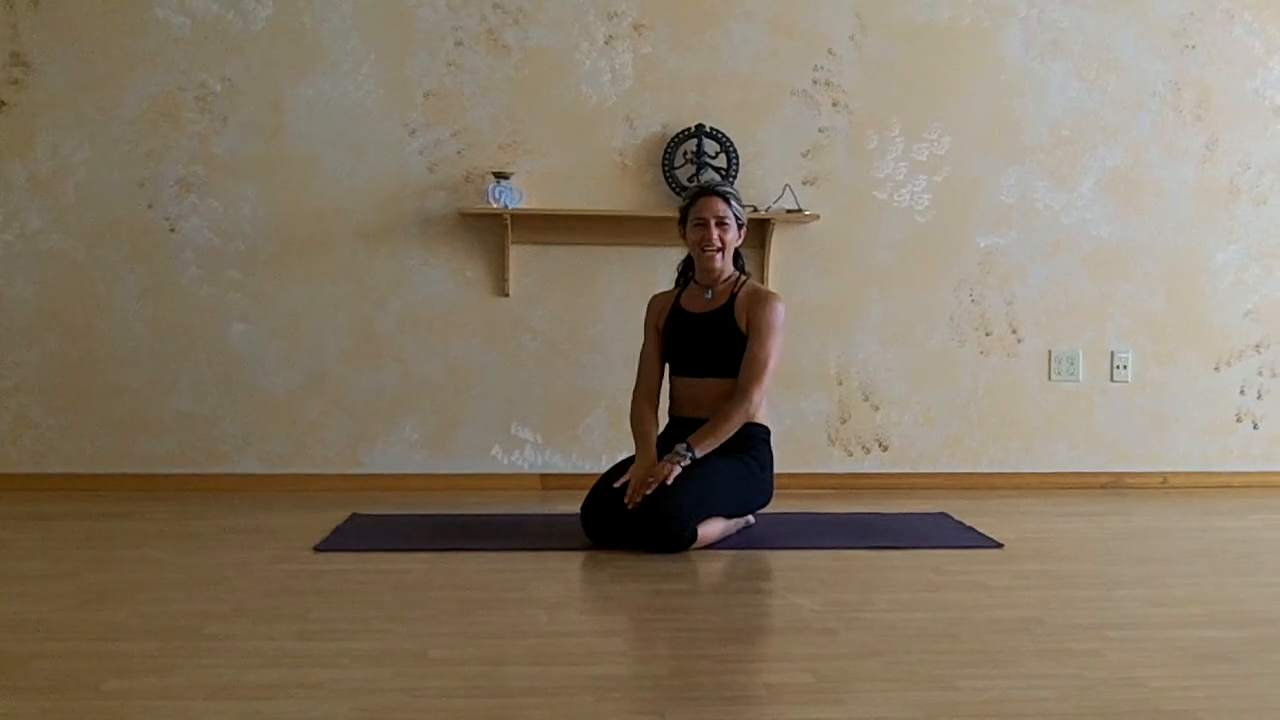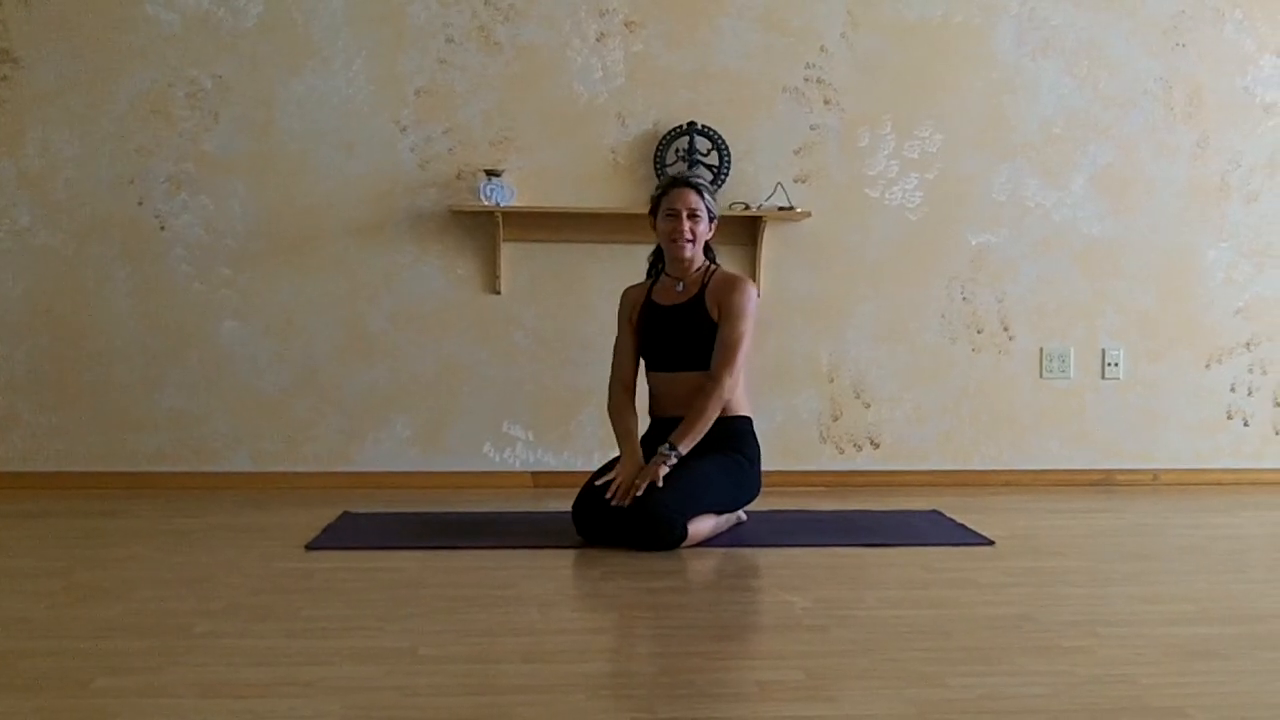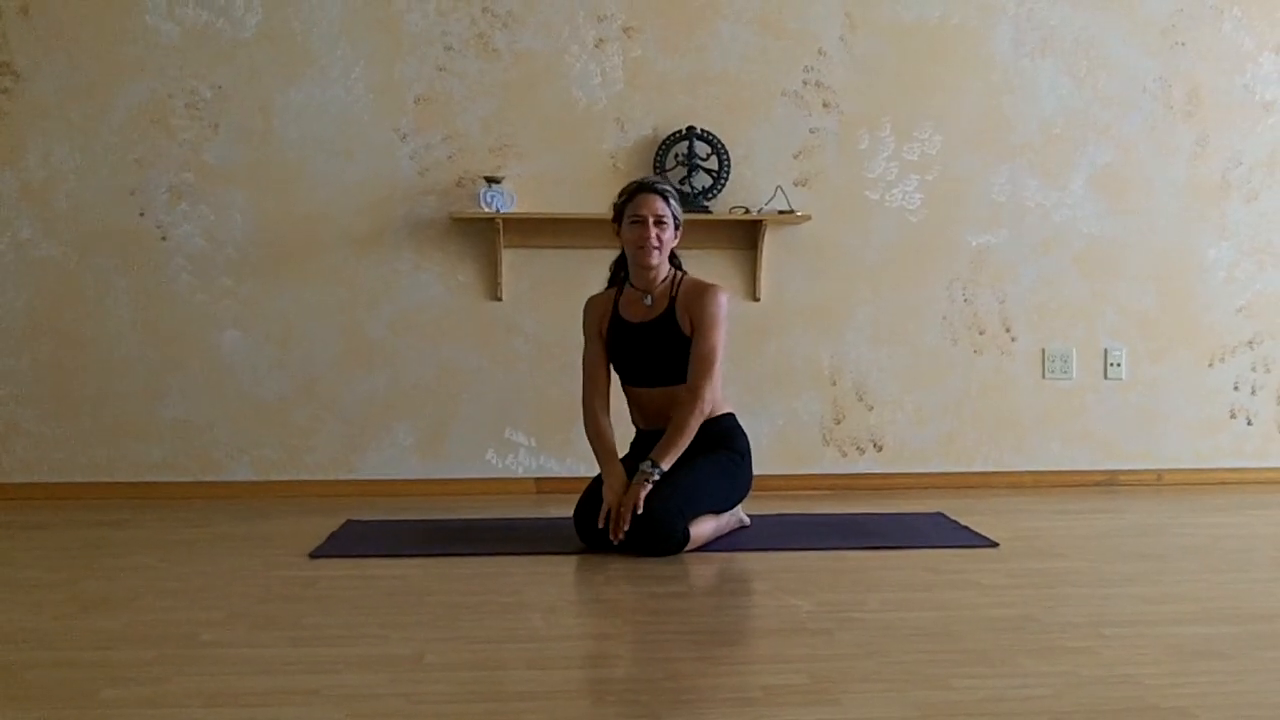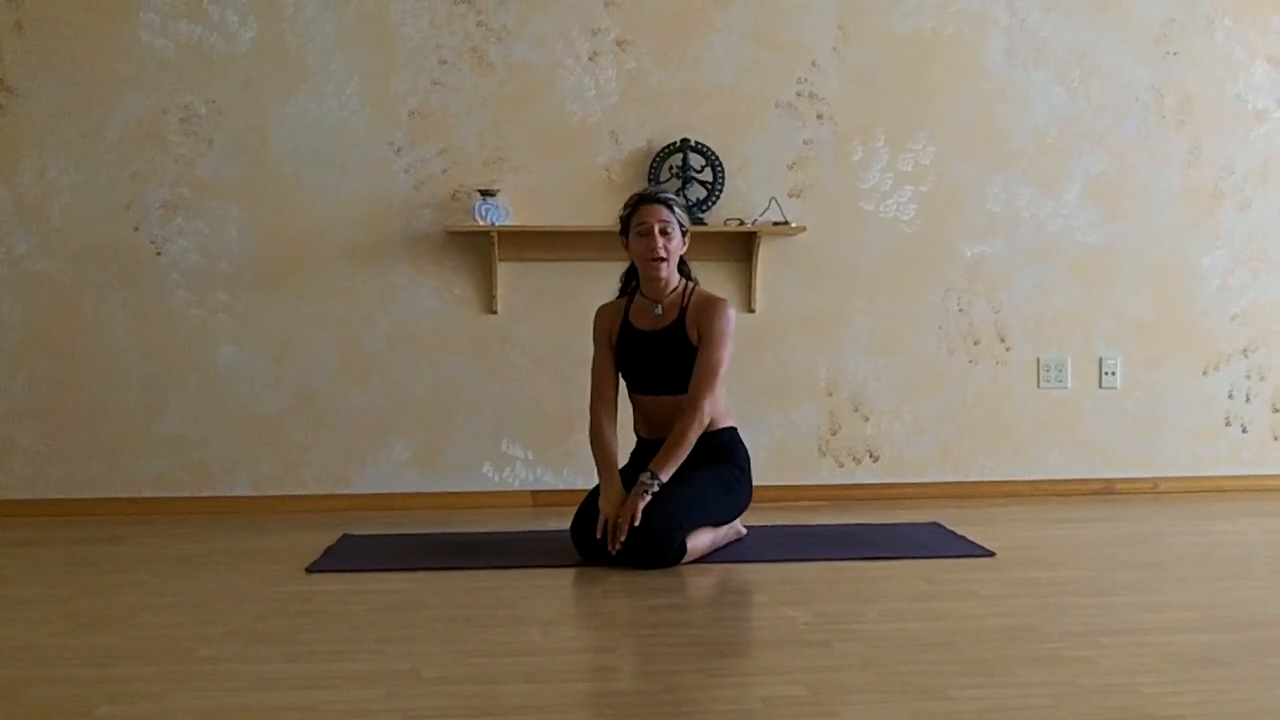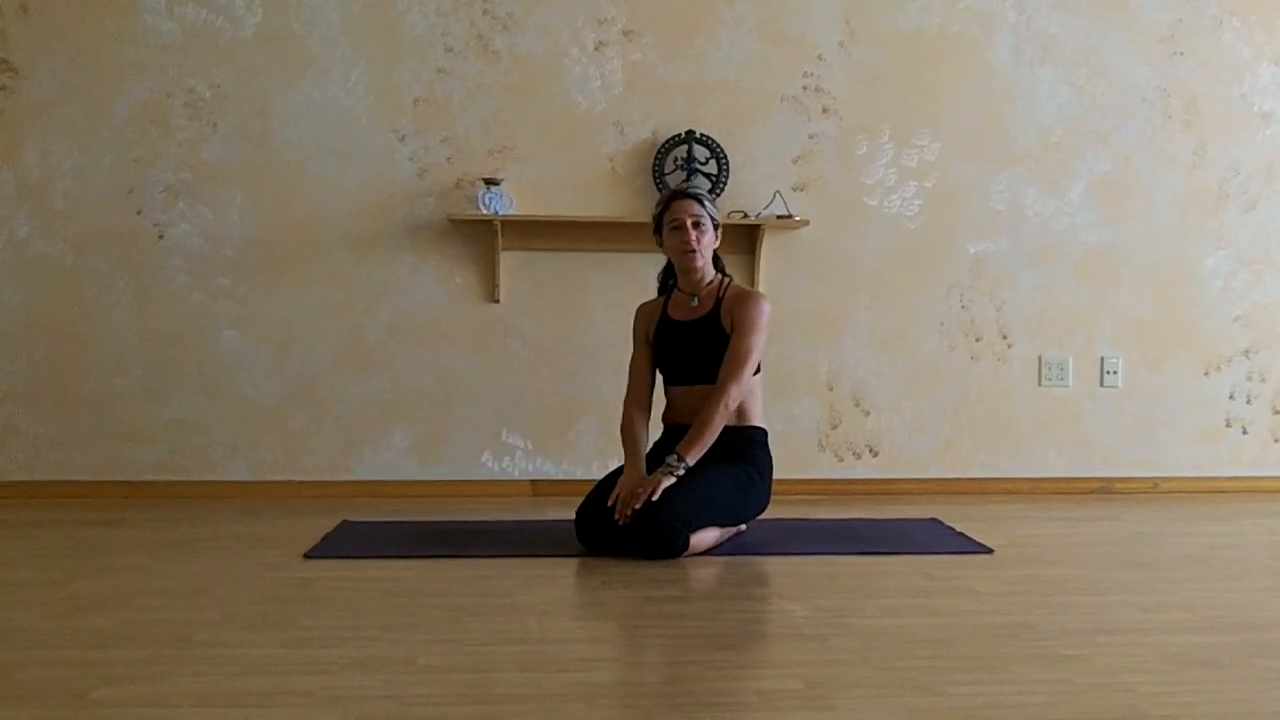
dt=1s
person 1, frame 1
left shoulder: (763, 304)
right shoulder: (662, 306)
left elbow: (748, 399)
right elbow: (645, 393)
left wrist: (681, 457)
right wrist: (647, 456)
left hip: (741, 449)
right hip: (676, 440)
left knee: (664, 518)
right knee: (599, 514)
left ankle: (733, 519)
right ankle: (724, 520)
person 1, frame 2
left shoulder: (734, 289)
right shoulder: (635, 298)
left elbow: (721, 385)
right elbow: (621, 388)
left wrist: (666, 458)
right wrist: (632, 455)
left hip: (727, 444)
right hip: (659, 439)
left knee: (651, 517)
right knee: (590, 515)
left ankle: (724, 515)
right ankle: (711, 514)
person 1, frame 3
left shoulder: (705, 298)
right shoulder: (599, 308)
left elbow: (699, 399)
right elbow: (595, 404)
left wrist: (648, 476)
right wrist: (613, 475)
left hip: (715, 446)
right hip: (649, 446)
left knee: (651, 524)
right knee: (593, 524)
left ankle: (725, 515)
person 1, frame 4
left shoulder: (713, 311)
right shoulder: (610, 317)
left elbow: (699, 410)
right elbow: (602, 410)
left wrist: (647, 487)
right wrist: (611, 485)
left hip: (716, 457)
right hip: (649, 455)
left knee: (647, 535)
right knee: (590, 535)
left ankle: (723, 527)
person 1, frame 5
left shoulder: (748, 304)
right shoulder: (649, 314)
left elbow: (727, 397)
right elbow: (636, 403)
left wrist: (672, 470)
right wrist: (635, 469)
left hip: (738, 455)
right hip: (671, 447)
left knee: (653, 524)
right knee: (594, 524)
left ankle: (726, 524)
right ankle: (718, 523)
